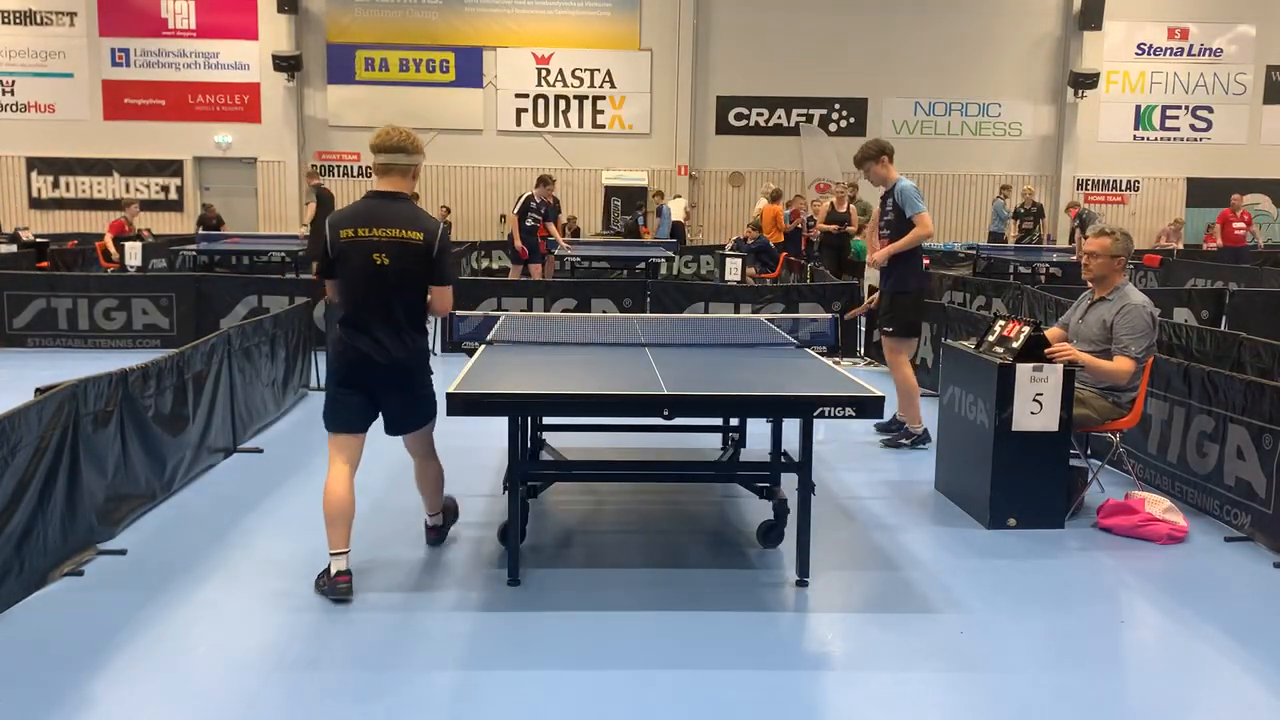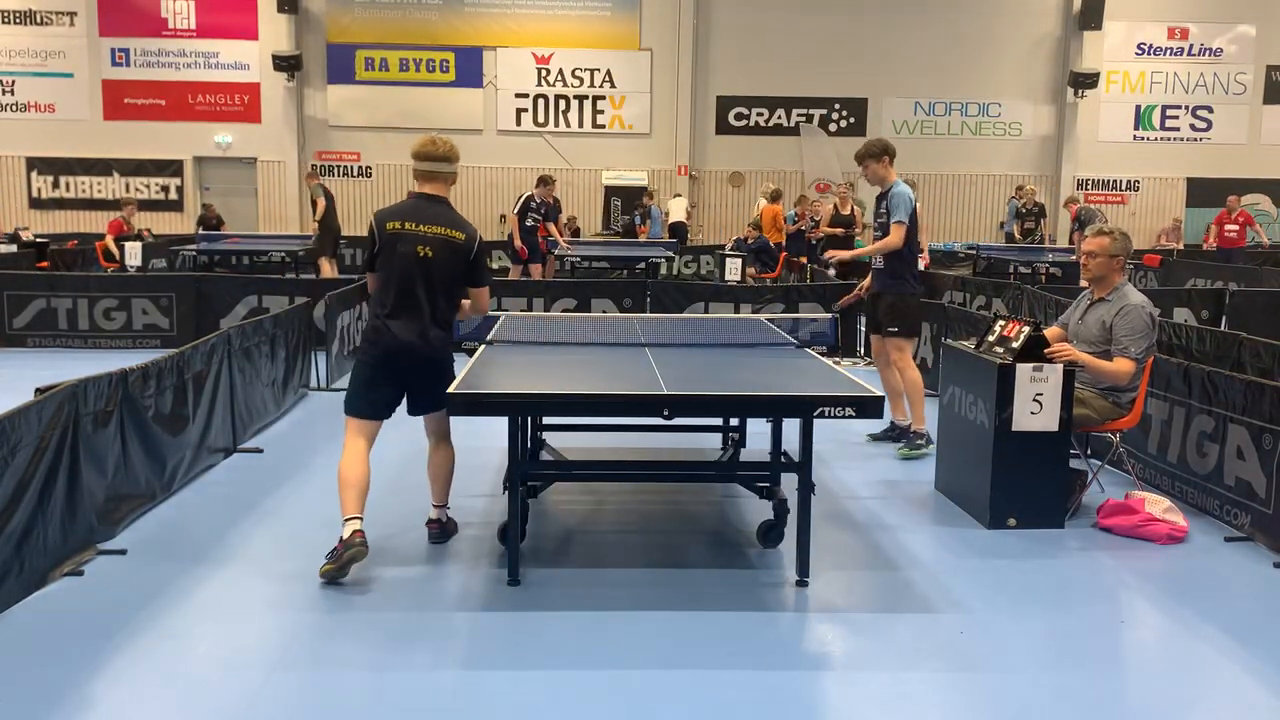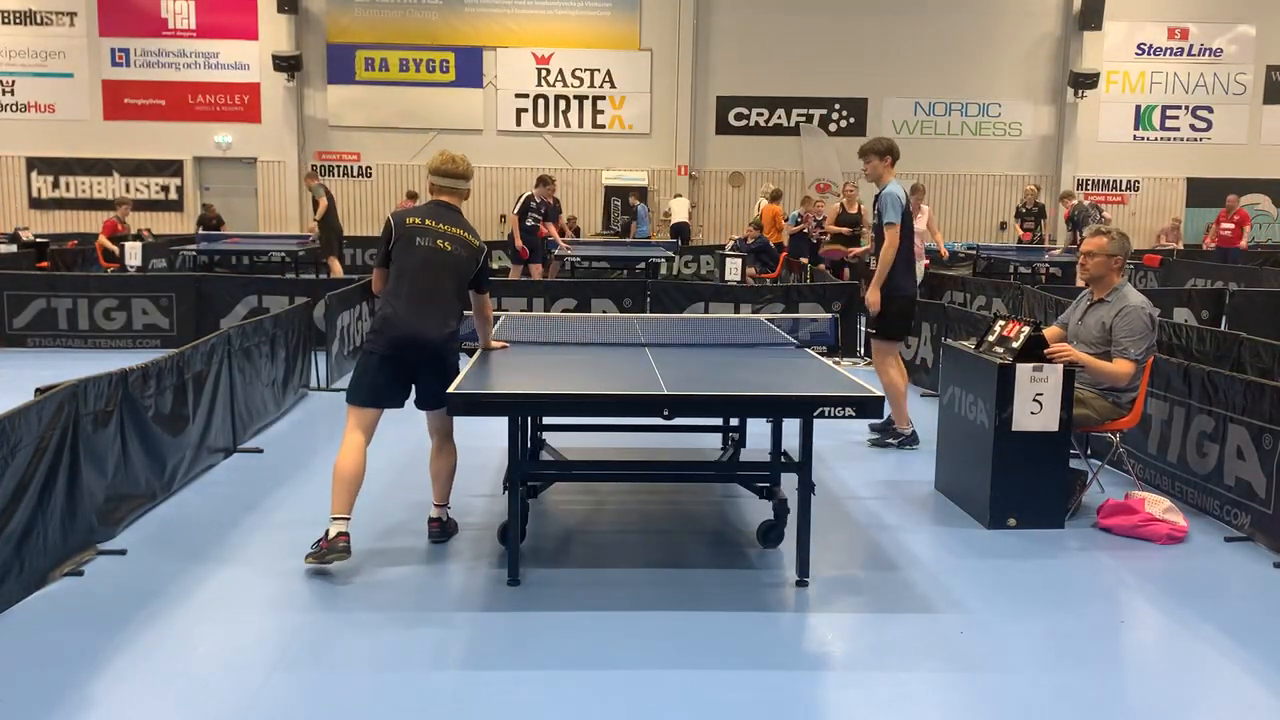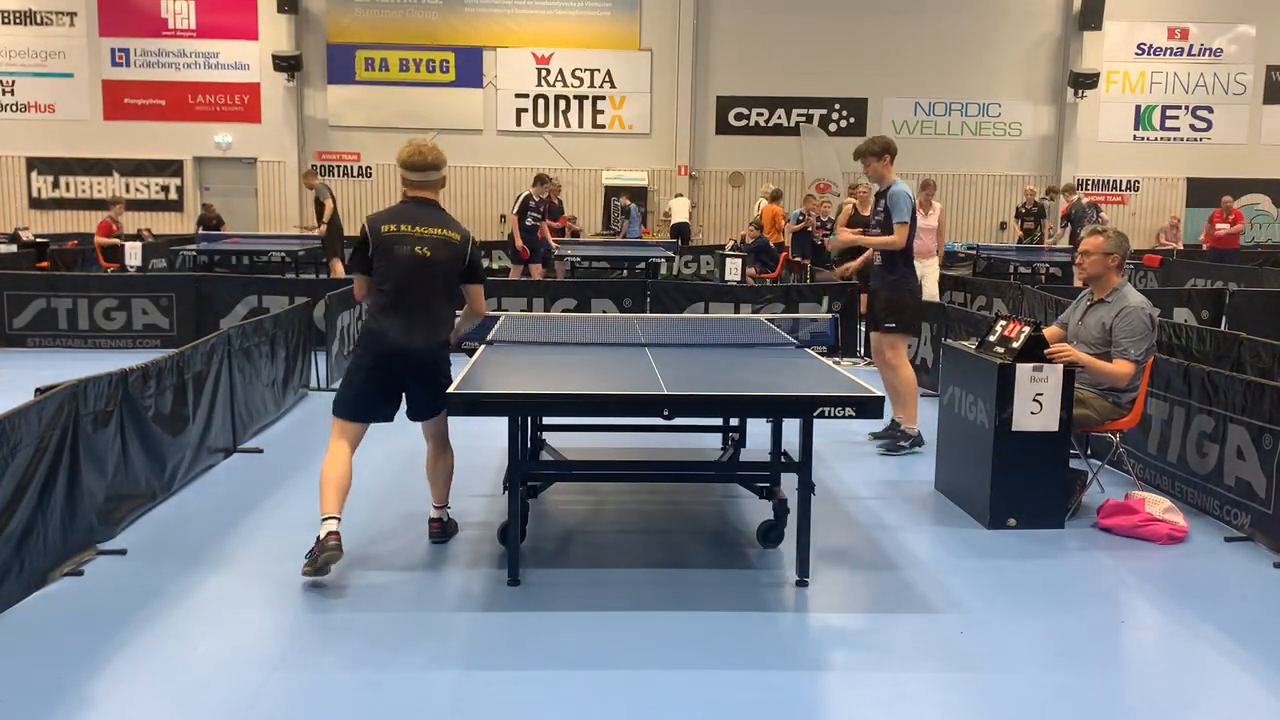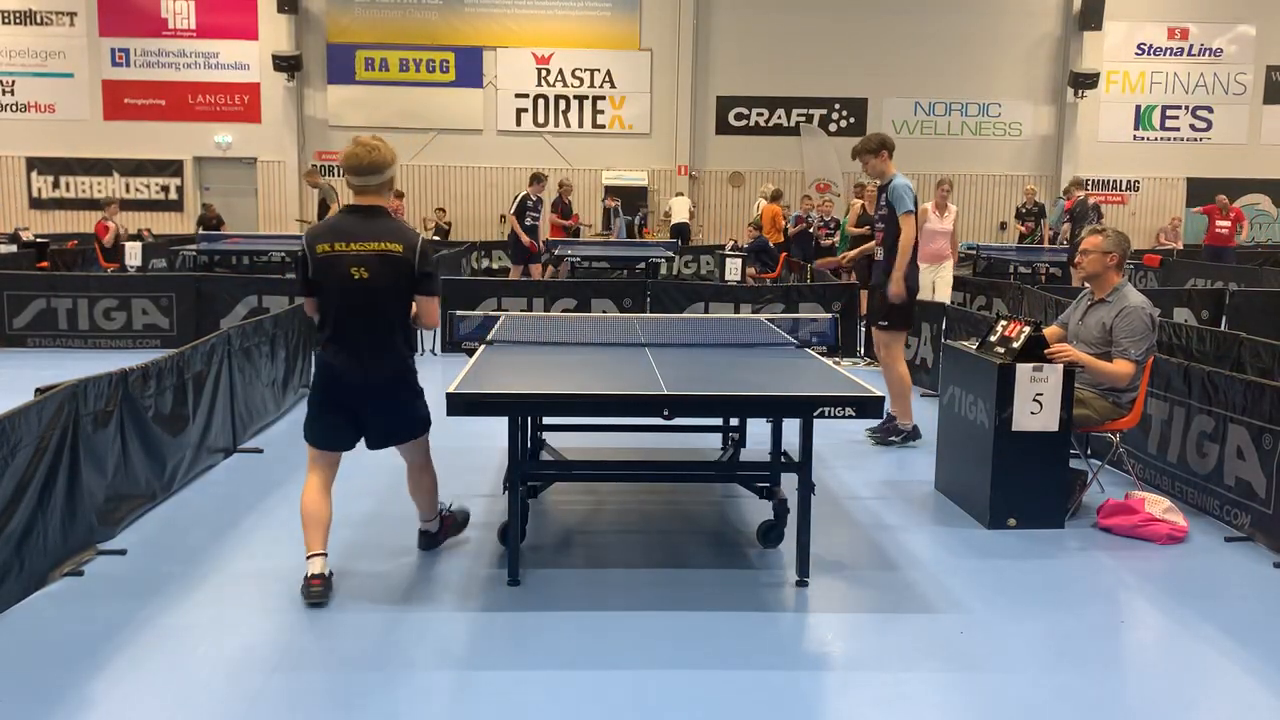
dt=0.3s
person 1, frame 1
left shoulder: (338, 223)
right shoulder: (430, 229)
left elbow: (333, 293)
right elbow: (441, 306)
left hip: (350, 360)
right hip: (406, 361)
left knee: (342, 463)
right knee: (422, 450)
left ankle: (338, 567)
right ankle: (436, 520)
person 1, frame 2
left shoulder: (384, 219)
right shoulder: (466, 233)
left elbow: (372, 286)
right elbow: (481, 305)
left hip: (382, 345)
right hip: (433, 348)
left knee: (357, 440)
right knee: (439, 434)
left ankle: (352, 531)
right ankle: (439, 518)
person 1, frame 3
left shoulder: (400, 220)
right shoulder: (474, 241)
left elbow: (378, 285)
right elbow: (483, 308)
right wrist: (487, 341)
left hip: (391, 335)
right hip: (441, 342)
left knee: (357, 431)
right knee: (441, 432)
left ankle: (338, 532)
right ankle: (439, 518)
person 1, frame 4
left shoulder: (376, 225)
right shoulder: (460, 236)
left elbow: (361, 292)
right elbow: (477, 308)
right wrist: (455, 329)
left hip: (378, 347)
right hip: (430, 352)
left knee: (342, 439)
right knee: (437, 436)
left ankle: (329, 532)
right ankle: (439, 518)
person 1, frame 5
left shoulder: (316, 238)
right shoulder: (411, 242)
left elbow: (311, 308)
right elbow: (430, 319)
left hip: (334, 375)
right hip: (392, 374)
left knee: (319, 470)
right knee: (417, 455)
left ankle: (316, 570)
right ankle: (432, 525)
person 2, frame 1
left shoulder: (905, 189)
right shoulder: (887, 196)
left elbow: (926, 229)
left wrist: (887, 250)
right wrist: (881, 291)
left hip: (906, 288)
right hip: (893, 287)
left knee: (898, 358)
right knee: (894, 357)
left ankle: (917, 430)
right ankle: (904, 418)
person 2, frame 2
left shoulder: (900, 194)
right shoulder: (883, 196)
left elbow: (896, 241)
left wrist: (851, 254)
right wrist: (870, 279)
left hip: (902, 290)
right hip: (884, 288)
left knee: (901, 359)
right knee: (881, 358)
left ankle: (920, 431)
right ankle: (899, 422)
person 2, frame 3
left shoulder: (890, 194)
right shoulder: (887, 193)
left elbow: (892, 245)
left wrist: (875, 287)
left hip: (894, 290)
right hip: (893, 288)
left knee: (884, 360)
right knee: (888, 357)
left ankle: (905, 430)
right ankle: (898, 419)
person 2, frame 4
left shoulder: (899, 192)
right shoulder: (881, 194)
left elbow: (899, 240)
left wrist: (855, 239)
right wrist: (858, 262)
left hip: (899, 286)
right hip: (881, 285)
left knee: (896, 355)
right knee: (880, 356)
left ankle: (911, 431)
right ankle: (899, 421)
person 2, frame 5
left shoulder: (899, 186)
right shoulder: (884, 189)
left elbow: (908, 233)
left wrist: (897, 277)
right wrist: (859, 251)
left hip: (896, 281)
right hip: (882, 280)
left knee: (893, 353)
right knee: (883, 351)
left ankle: (906, 426)
right ankle: (895, 417)
person 3, frame 1
left shoulder: (1133, 307)
right shoulder: (1087, 298)
left elbow: (1122, 373)
right elbow: (1053, 336)
left wrist: (1081, 358)
left hip: (1105, 399)
right hip: (1071, 385)
person 3, frame 2
left shoulder: (1132, 308)
right shoulder: (1086, 296)
left elbow: (1122, 374)
right elbow: (1053, 335)
left wrist: (1081, 358)
left hip: (1105, 399)
right hip: (1071, 386)
person 3, frame 3
left shoulder: (1132, 309)
right shoulder: (1085, 297)
left elbow: (1122, 375)
right elbow: (1052, 334)
left wrist: (1081, 358)
left hip: (1105, 400)
right hip: (1071, 386)
person 3, frame 4
left shoulder: (1132, 309)
right shoulder: (1085, 297)
left elbow: (1122, 375)
right elbow: (1051, 335)
left wrist: (1080, 358)
left hip: (1106, 399)
right hip: (1071, 386)
person 3, frame 5
left shoulder: (1132, 308)
right shoulder: (1086, 297)
left elbow: (1122, 375)
right elbow: (1051, 334)
left wrist: (1081, 358)
left hip: (1105, 400)
right hip: (1071, 386)
